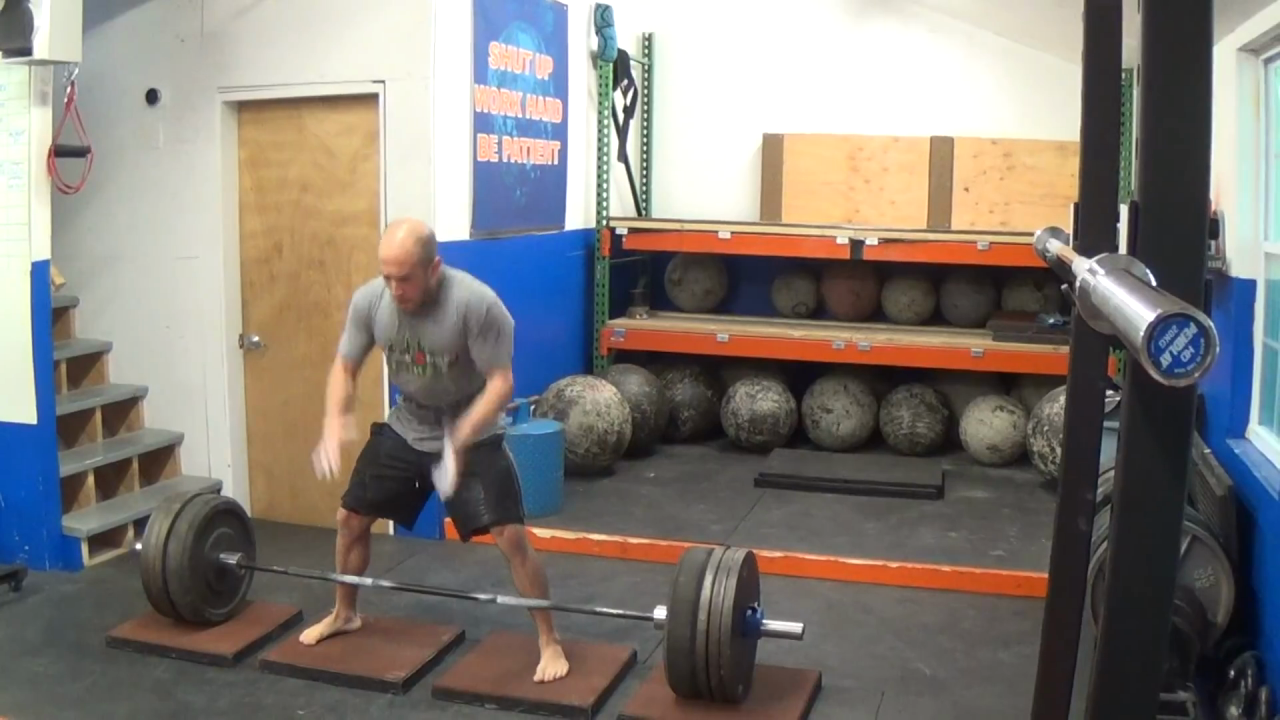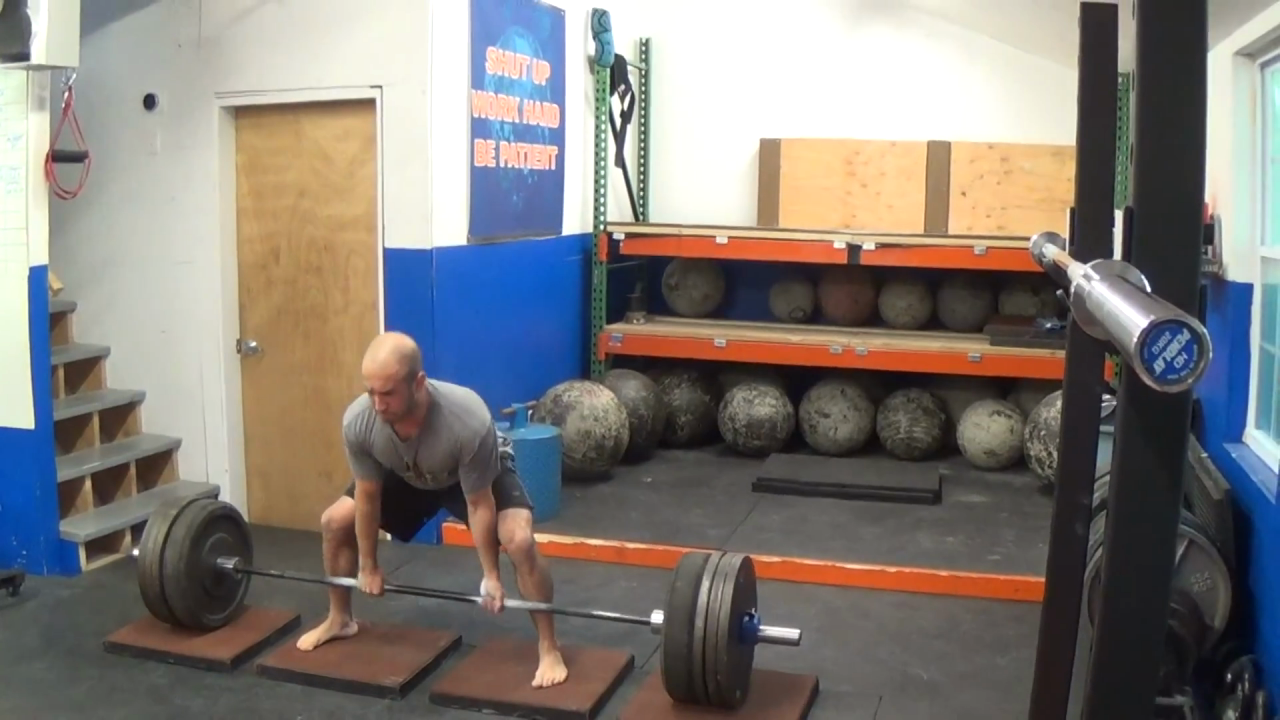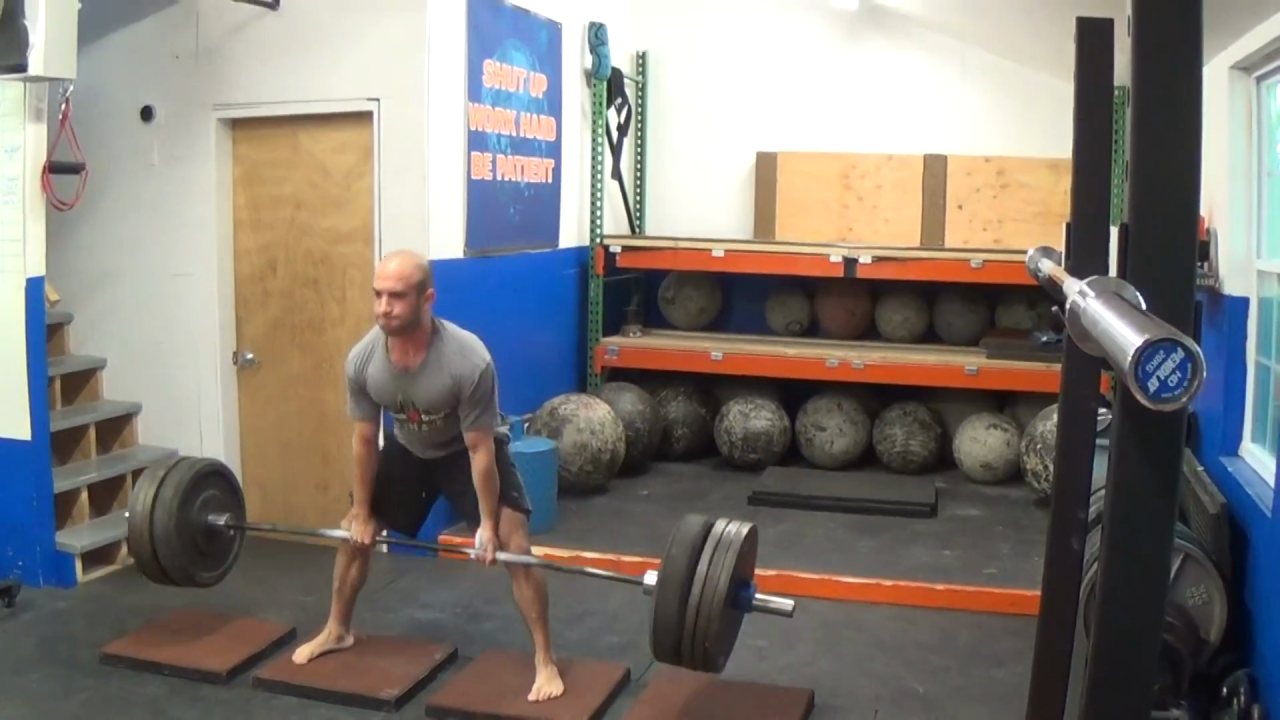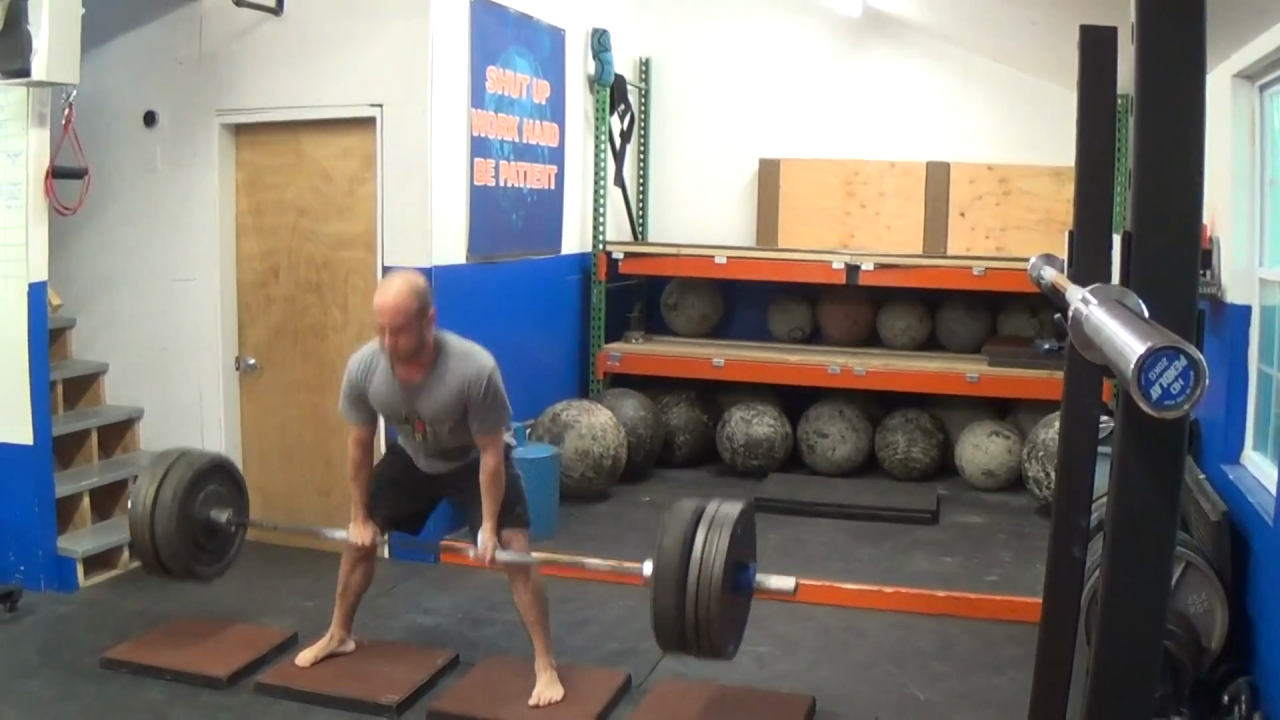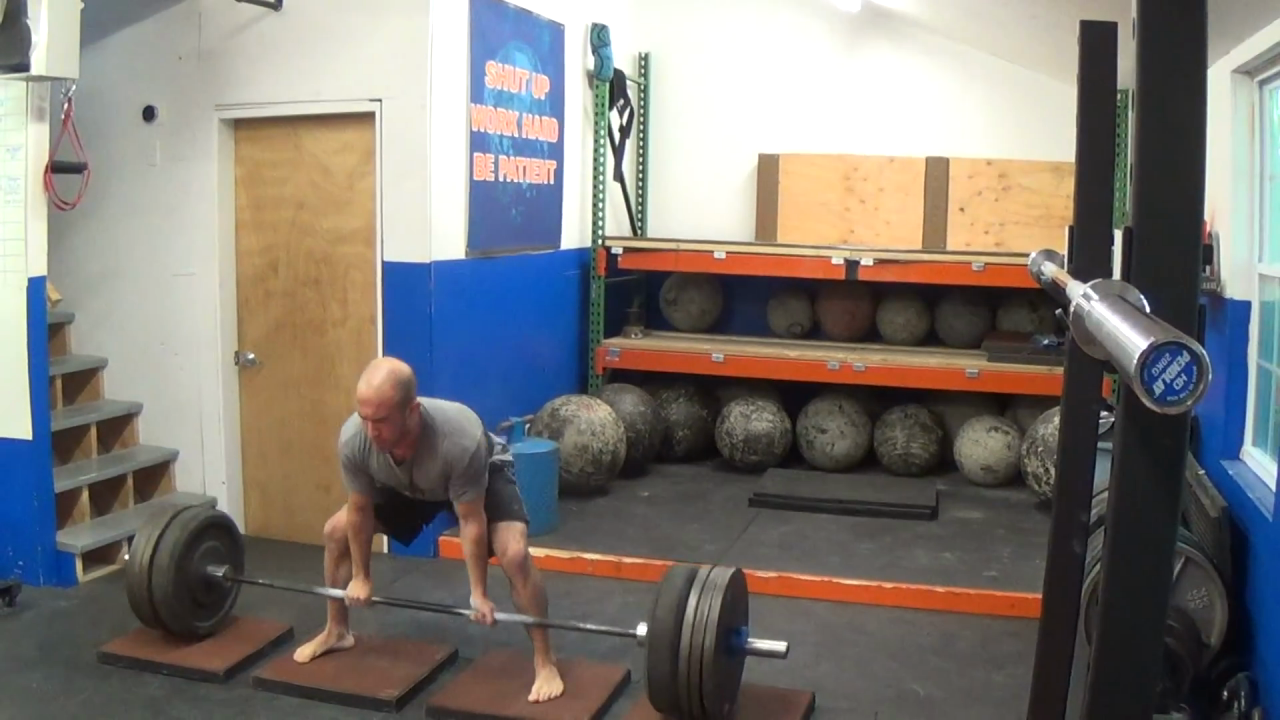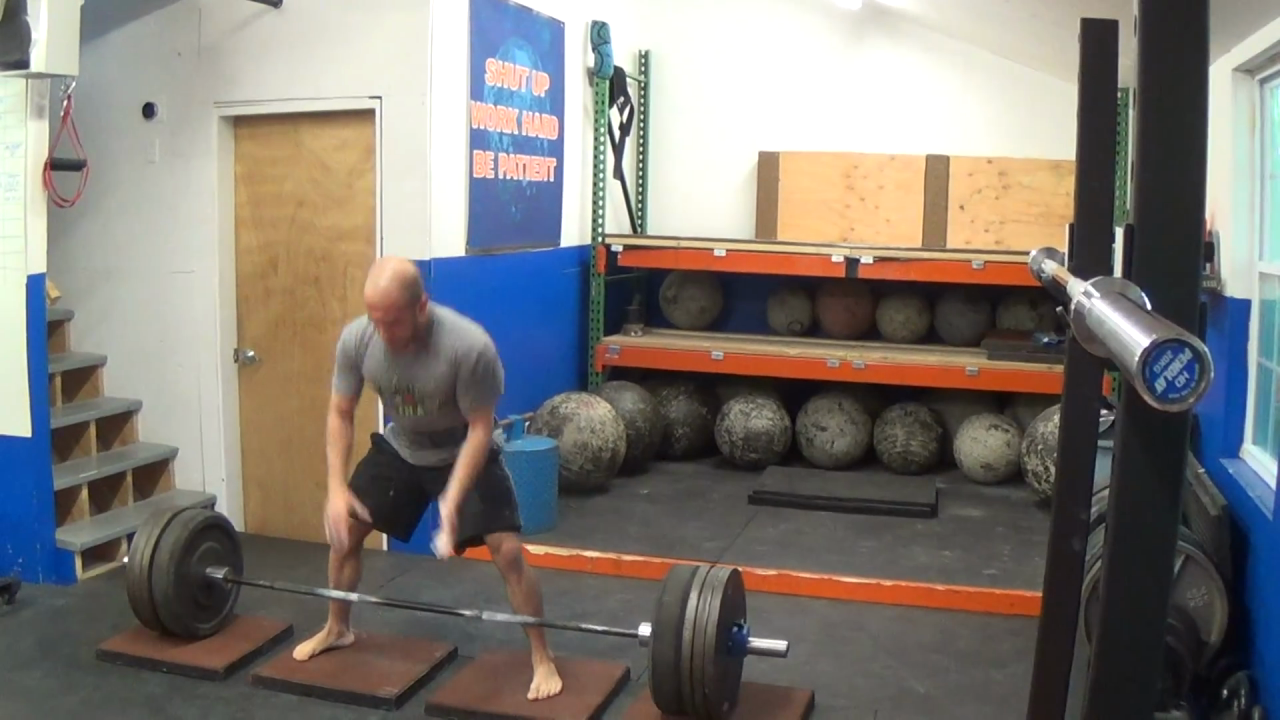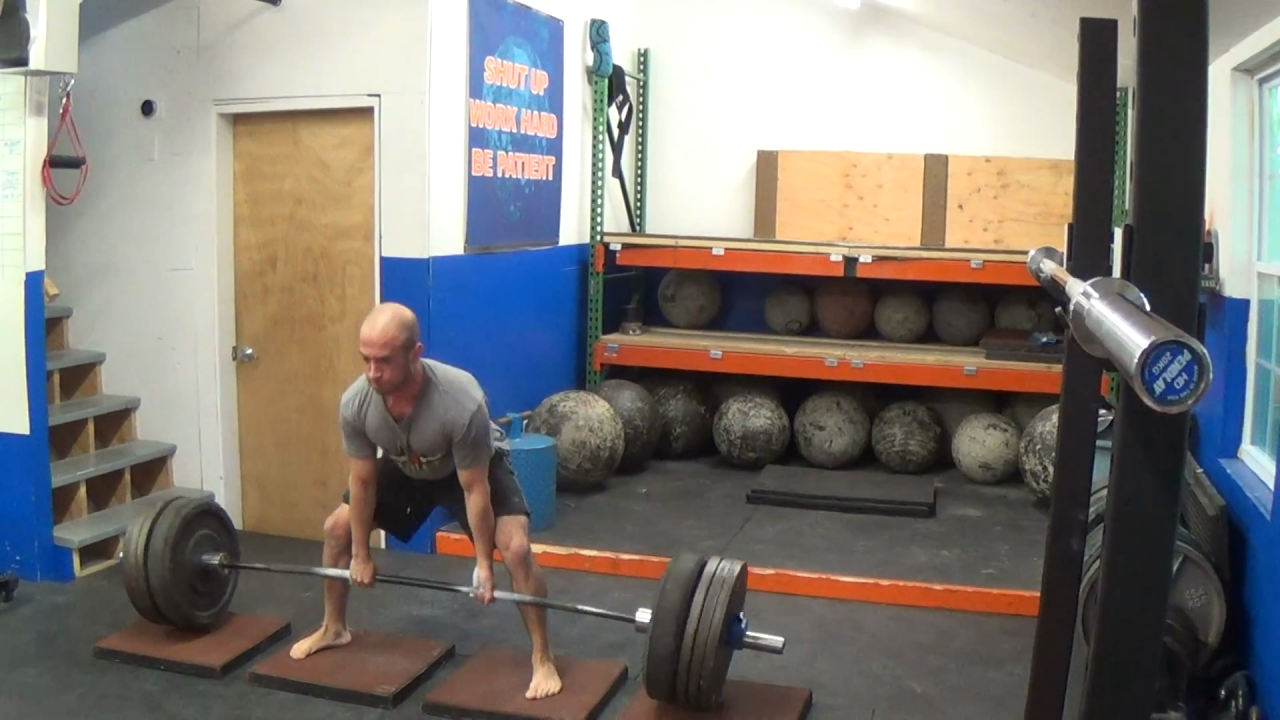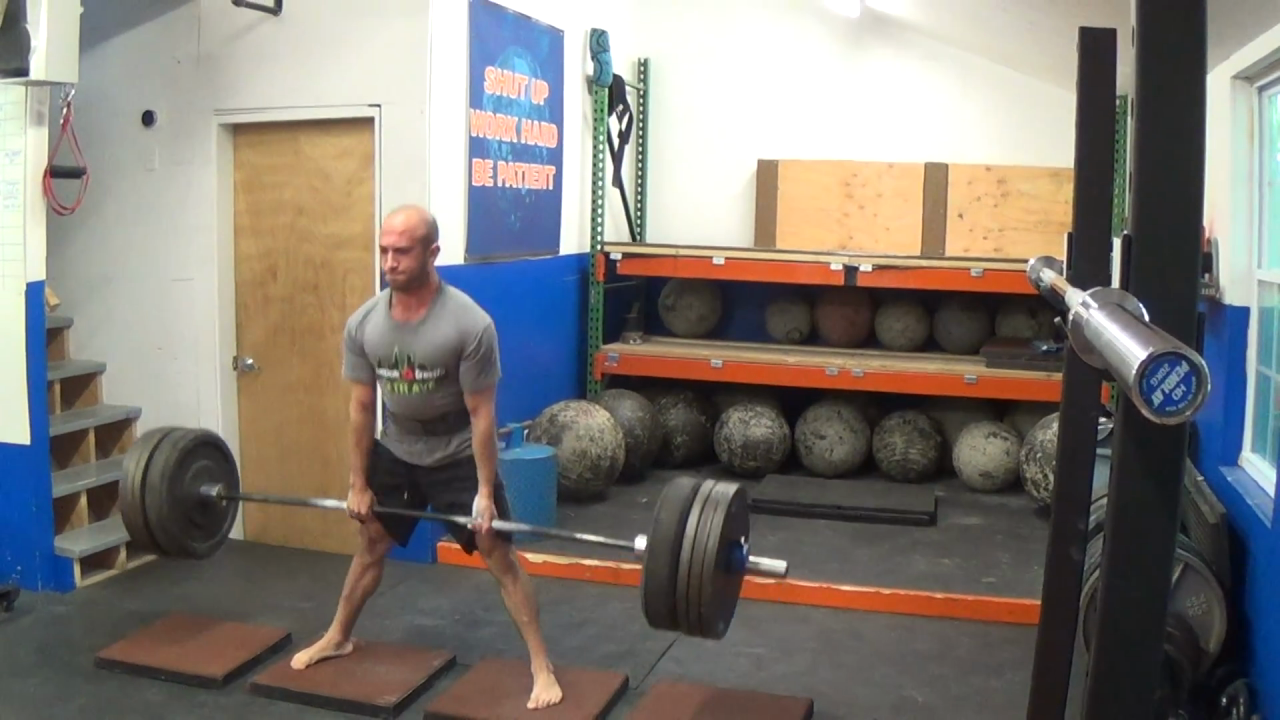
dt=0.5s
person 1, frame 1
left shoulder: (476, 302)
right shoulder: (371, 298)
left elbow: (501, 383)
right elbow: (344, 369)
left wrist: (463, 433)
right wrist: (334, 422)
left hip: (472, 435)
right hip: (405, 428)
left knee: (510, 537)
right knee: (350, 519)
left ankle: (549, 642)
right ankle: (344, 615)
person 1, frame 2
left shoulder: (469, 423)
right shoulder: (358, 421)
left elbow: (479, 505)
right elbow: (367, 496)
left wrist: (491, 577)
right wrist: (368, 566)
left hip: (481, 475)
right hip: (407, 474)
left knee: (519, 542)
right knee: (334, 523)
left ankle: (548, 651)
right ankle: (338, 621)
person 1, frame 3
left shoulder: (468, 361)
right shoulder: (362, 360)
left elbow: (479, 448)
right elbow: (365, 439)
left wrist: (488, 525)
right wrist: (361, 515)
left hip: (470, 448)
right hip: (408, 450)
left knee: (514, 548)
right knee: (353, 534)
left ankle: (545, 661)
right ankle: (336, 632)
person 1, frame 4
left shoulder: (474, 370)
right shoulder: (361, 369)
left elbow: (490, 451)
right elbow: (360, 446)
left wrist: (490, 528)
right wrist: (361, 518)
left hip: (473, 461)
right hip: (411, 458)
left knee: (514, 558)
right knee: (360, 541)
left ankle: (545, 666)
right ankle: (339, 635)
person 1, frame 5
left shoulder: (461, 439)
right shoulder: (353, 440)
left elbow: (471, 520)
right elbow: (359, 510)
left wrist: (478, 592)
right wrist: (360, 577)
left hip: (483, 474)
left knee: (514, 554)
right knee: (336, 532)
left ankle: (545, 663)
right ankle: (335, 632)
person 1, frame 6
left shoulder: (468, 346)
right shoulder: (356, 339)
left elbow: (480, 430)
right elbow: (340, 413)
left wrist: (452, 501)
right wrist: (337, 486)
left hip: (464, 448)
right hip: (400, 449)
left knee: (507, 554)
right knee: (340, 529)
left ankle: (542, 658)
right ankle: (337, 628)
person 1, frame 7
left shoulder: (463, 402)
right shoulder: (355, 404)
left elbow: (474, 488)
right elbow: (362, 480)
left wrist: (483, 563)
right wrist: (361, 555)
left hip: (478, 465)
right hip: (404, 468)
left knee: (516, 548)
right knee: (337, 529)
left ankle: (542, 658)
right ankle: (334, 628)
person 1, frame 8
left shoulder: (469, 323)
right shoulder: (364, 321)
left elbow: (482, 413)
right elbow: (361, 408)
left wrist: (485, 492)
right wrist: (357, 483)
left hip: (459, 455)
right hip: (395, 452)
left knee: (499, 558)
right knee: (370, 548)
left ankle: (541, 667)
right ankle: (337, 639)
